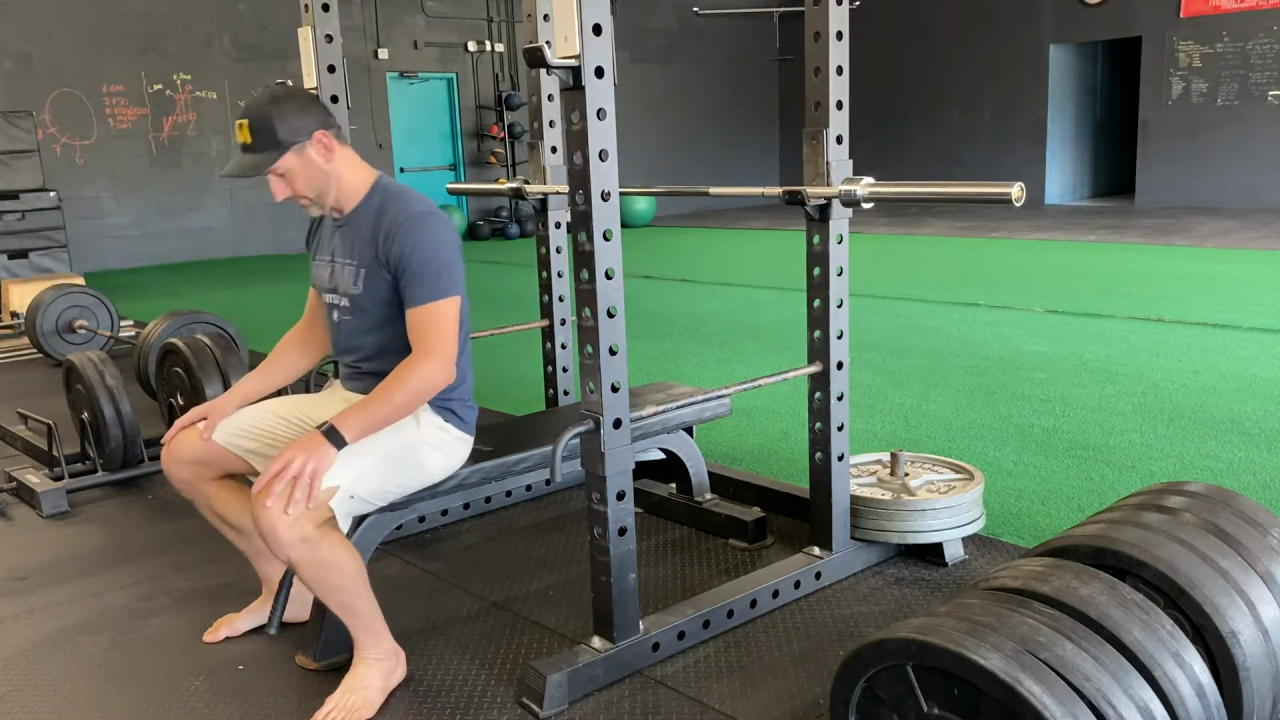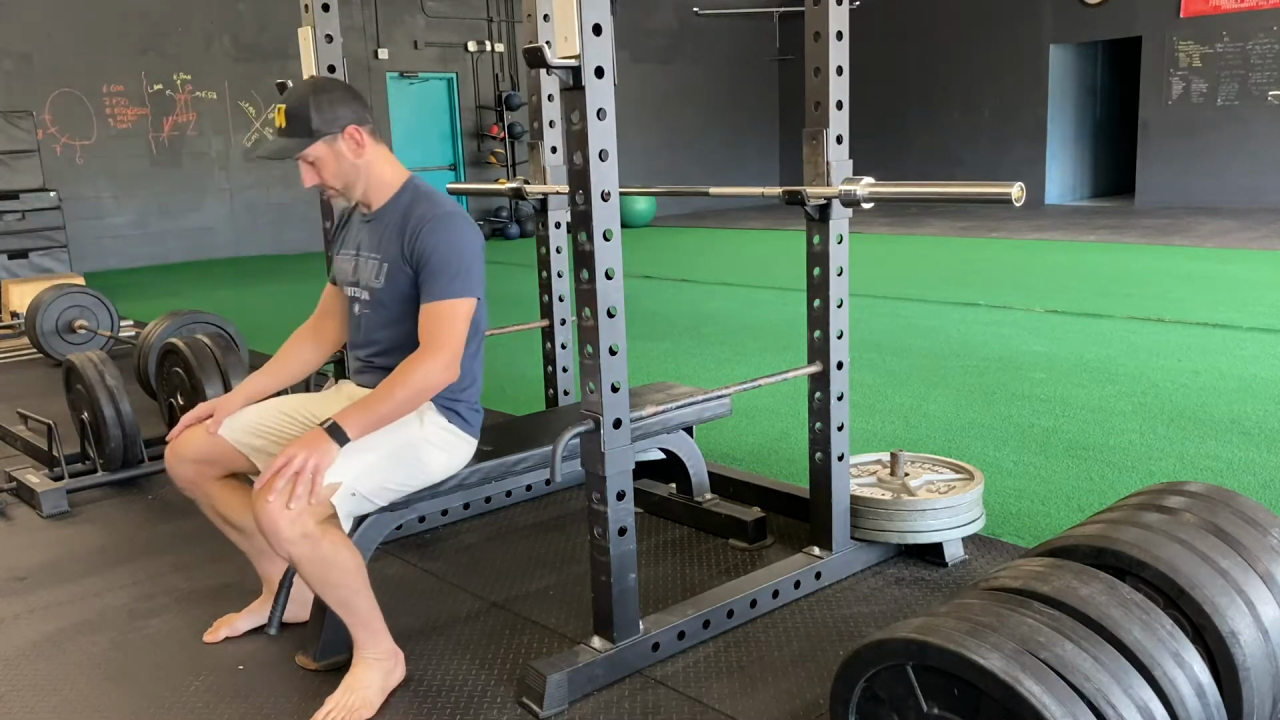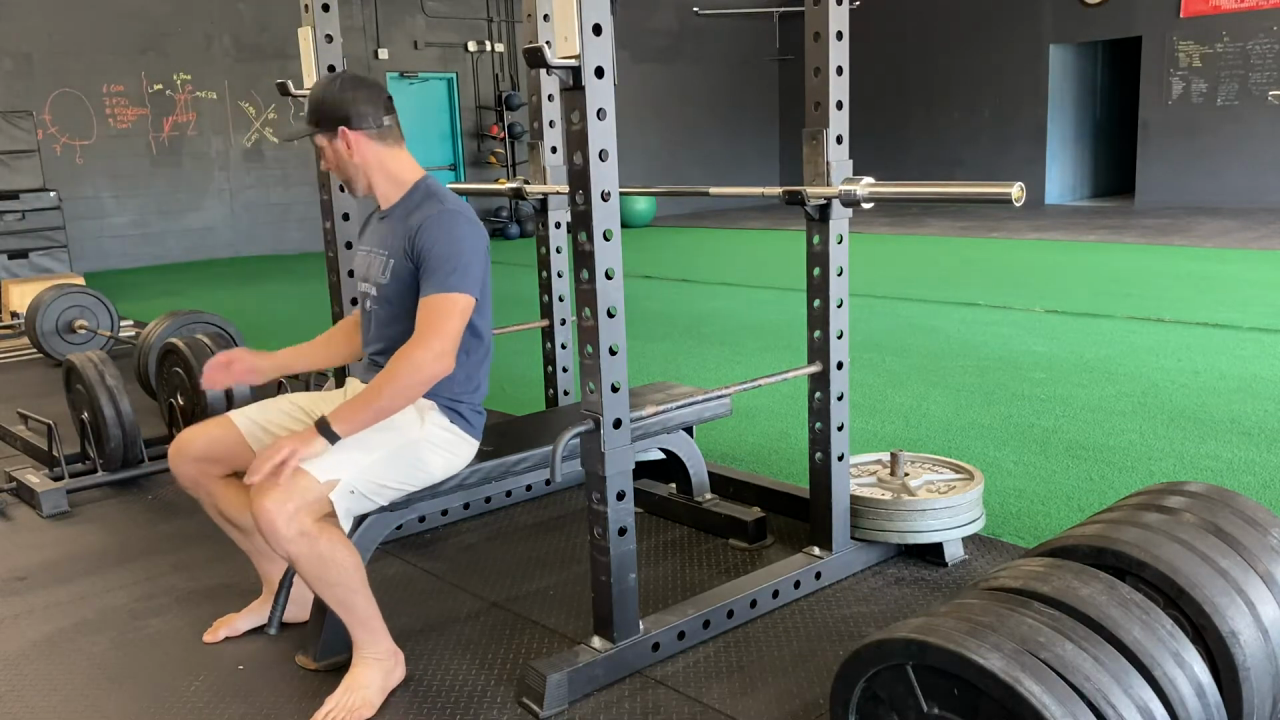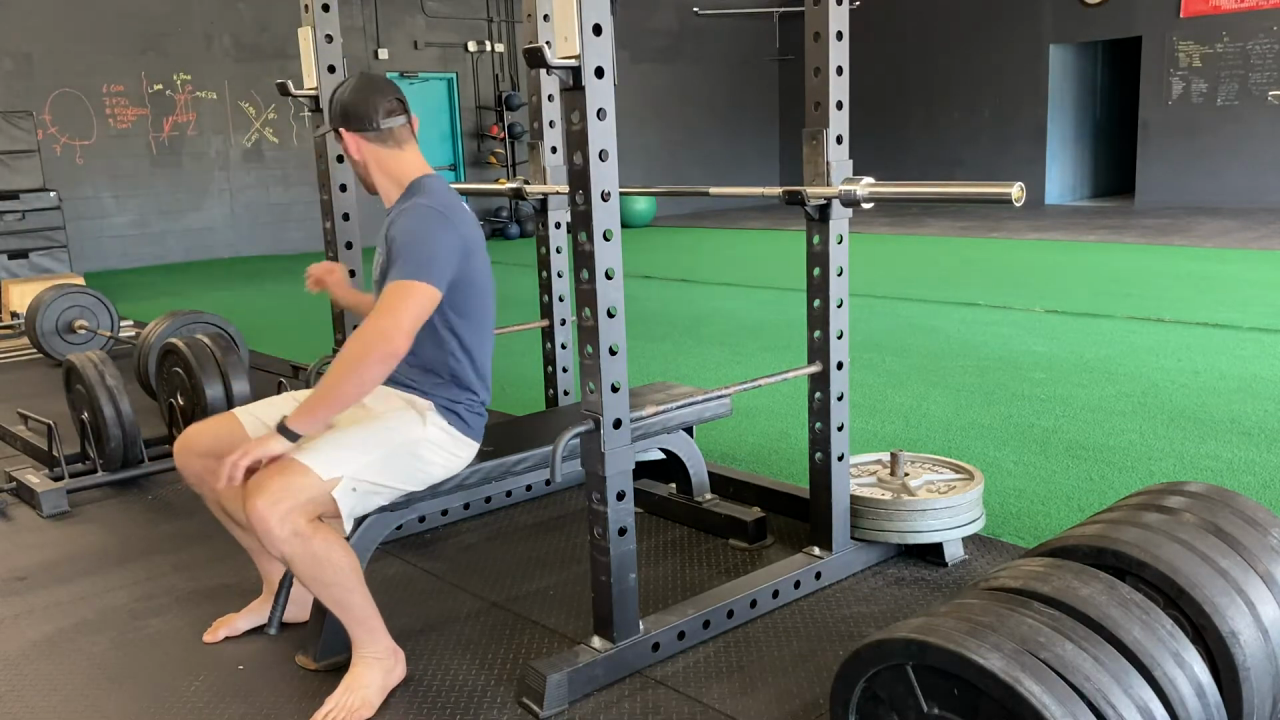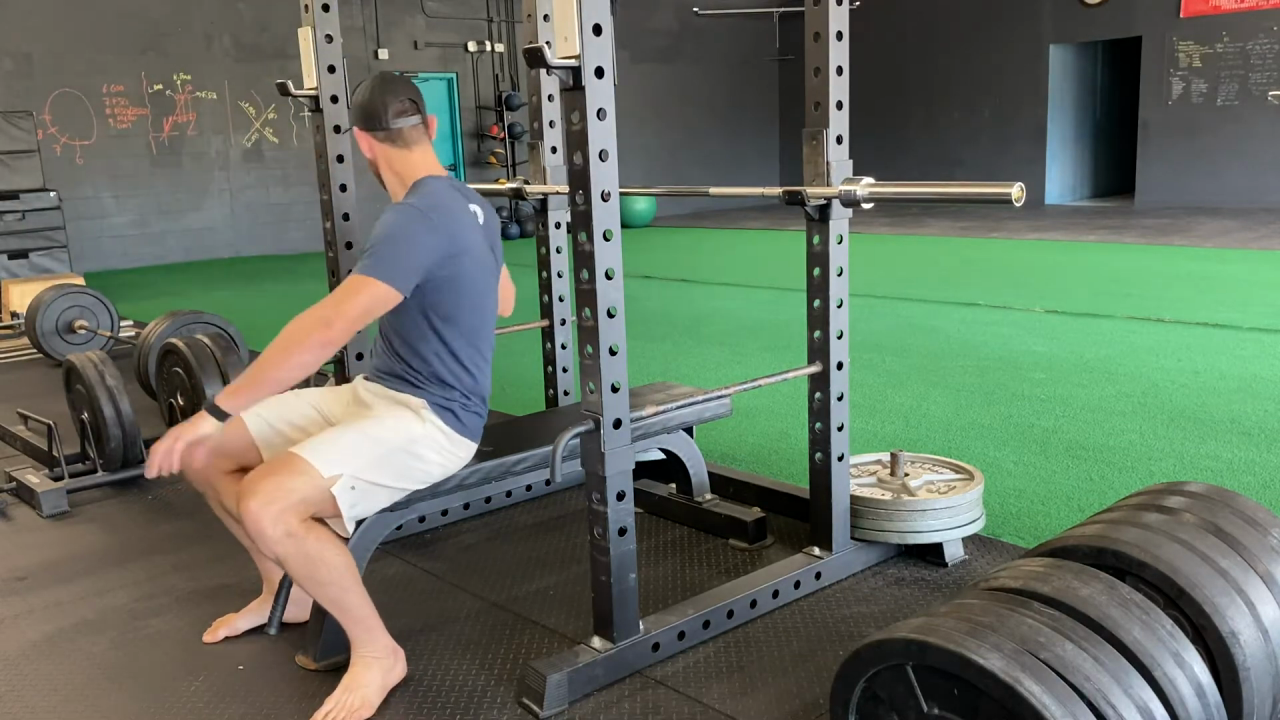
dt=0.2s
person 1, frame 1
left shoulder: (414, 225)
right shoulder: (325, 225)
left elbow: (434, 365)
right elbow: (313, 332)
left wrist: (330, 439)
right wrist: (230, 400)
left hip: (425, 419)
right hip: (350, 398)
left knee: (282, 509)
right knee: (184, 455)
left ankle: (379, 652)
right ankle: (284, 588)
person 1, frame 2
left shoulder: (440, 225)
right shoulder: (352, 221)
left elbow: (439, 364)
right elbow: (326, 328)
left wrist: (333, 436)
right wrist: (236, 399)
left hip: (430, 418)
right hip: (358, 395)
left knee: (282, 506)
right knee: (187, 454)
left ankle: (378, 653)
right ankle: (284, 588)
person 1, frame 3
left shoulder: (443, 222)
right shoulder: (382, 219)
left elbow: (433, 356)
left wrist: (327, 432)
right wrist: (269, 364)
left hip: (432, 418)
right hip: (371, 396)
left knee: (277, 503)
right knee: (191, 453)
left ankle: (377, 653)
right ankle: (285, 588)
person 1, frame 4
left shoulder: (426, 217)
right shoulder: (423, 207)
left elbow: (386, 343)
left wrist: (288, 430)
right wrist: (348, 294)
left hip: (432, 419)
right hip: (378, 396)
left knee: (272, 504)
right knee: (195, 450)
left ankle: (377, 652)
right ankle: (285, 588)
person 1, frame 5
left shoulder: (417, 218)
right shoulder: (467, 204)
left elbow: (328, 328)
right elbow: (503, 302)
left wrist: (218, 410)
left hip: (428, 420)
right hip: (376, 394)
left knee: (265, 506)
right knee: (200, 454)
left ankle: (377, 652)
right ankle: (284, 588)
